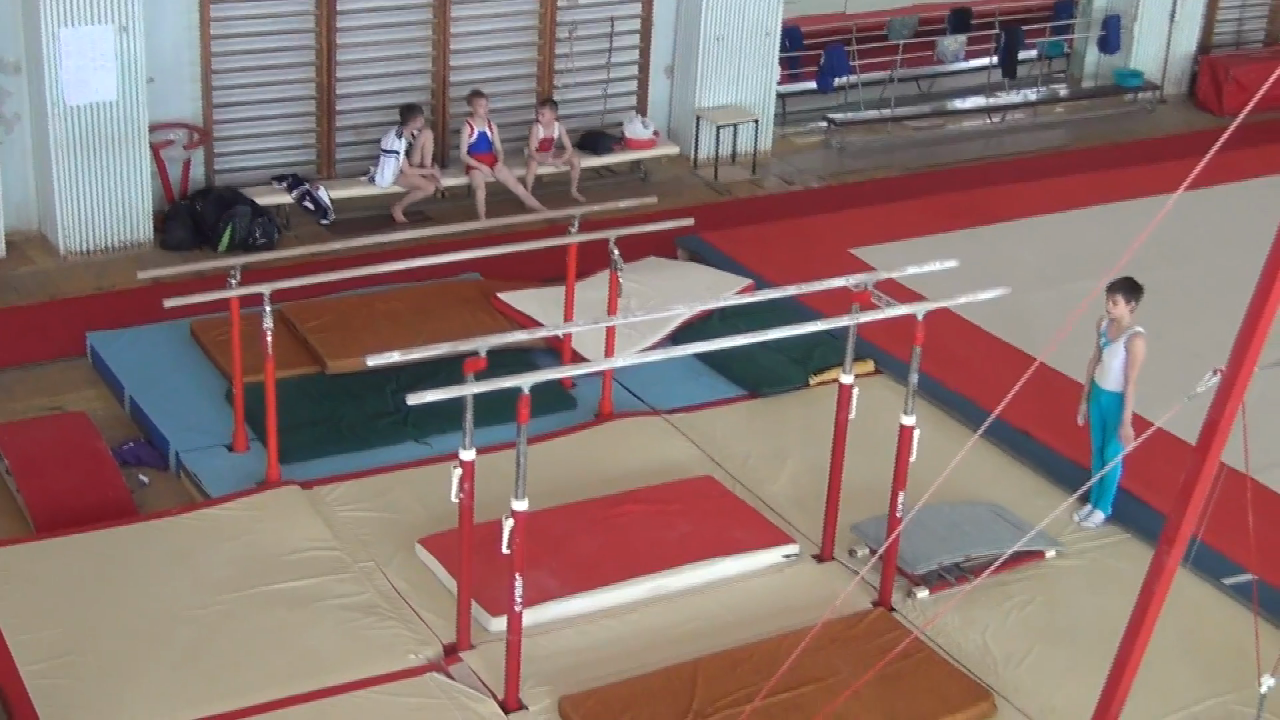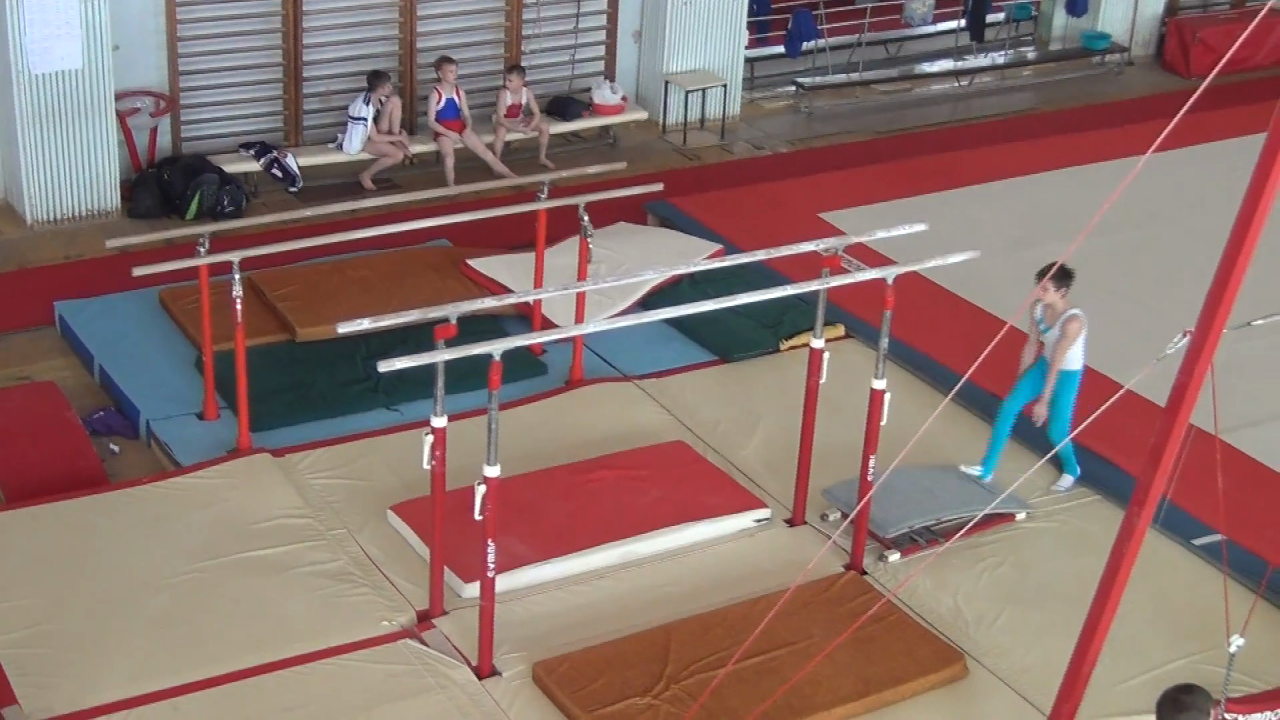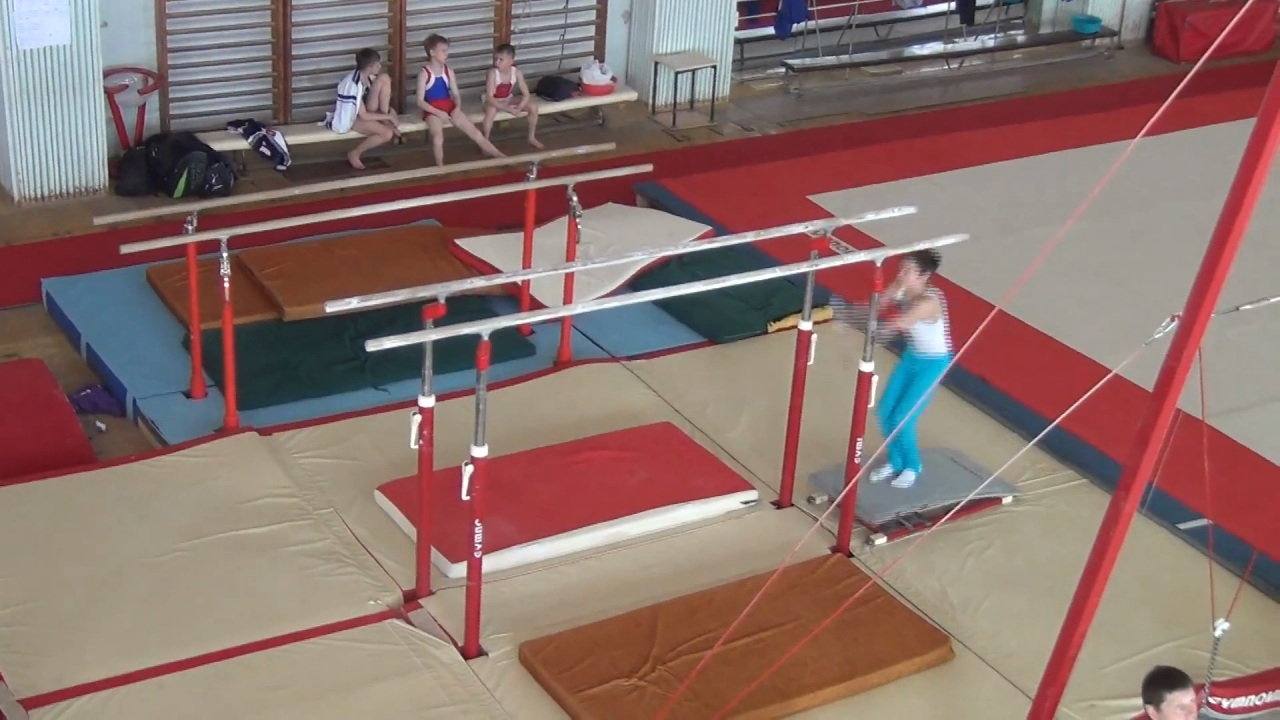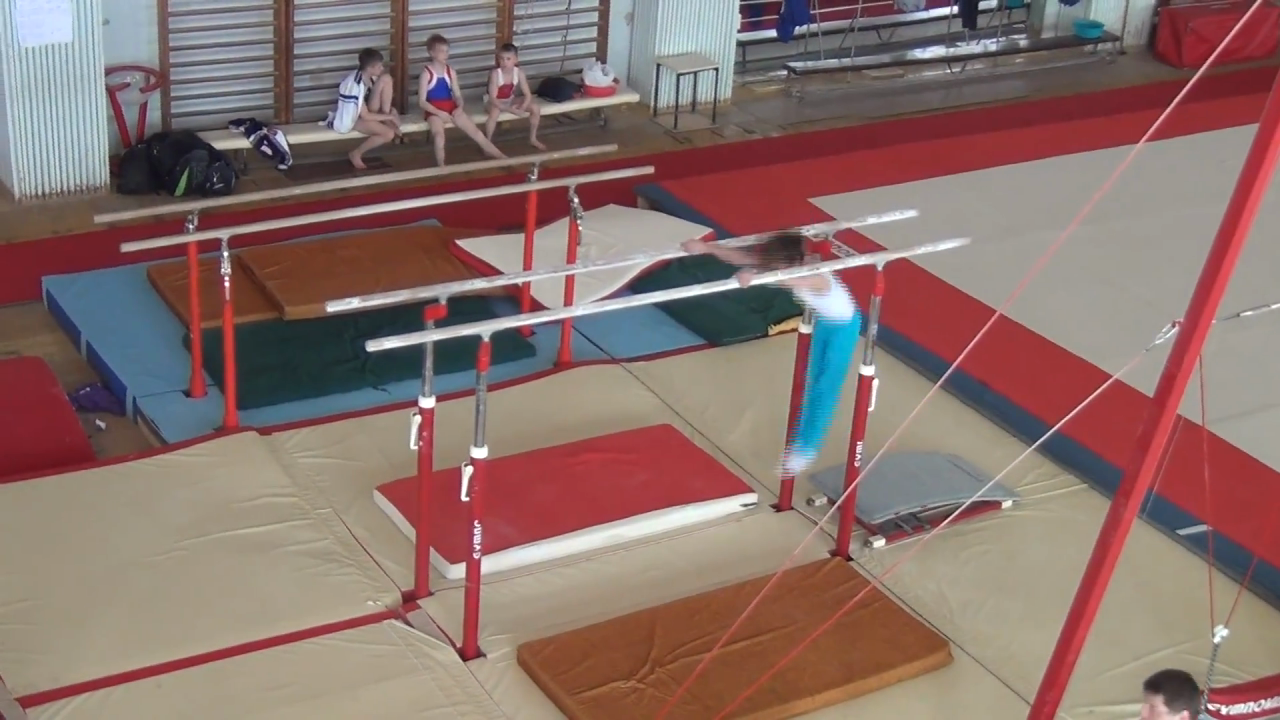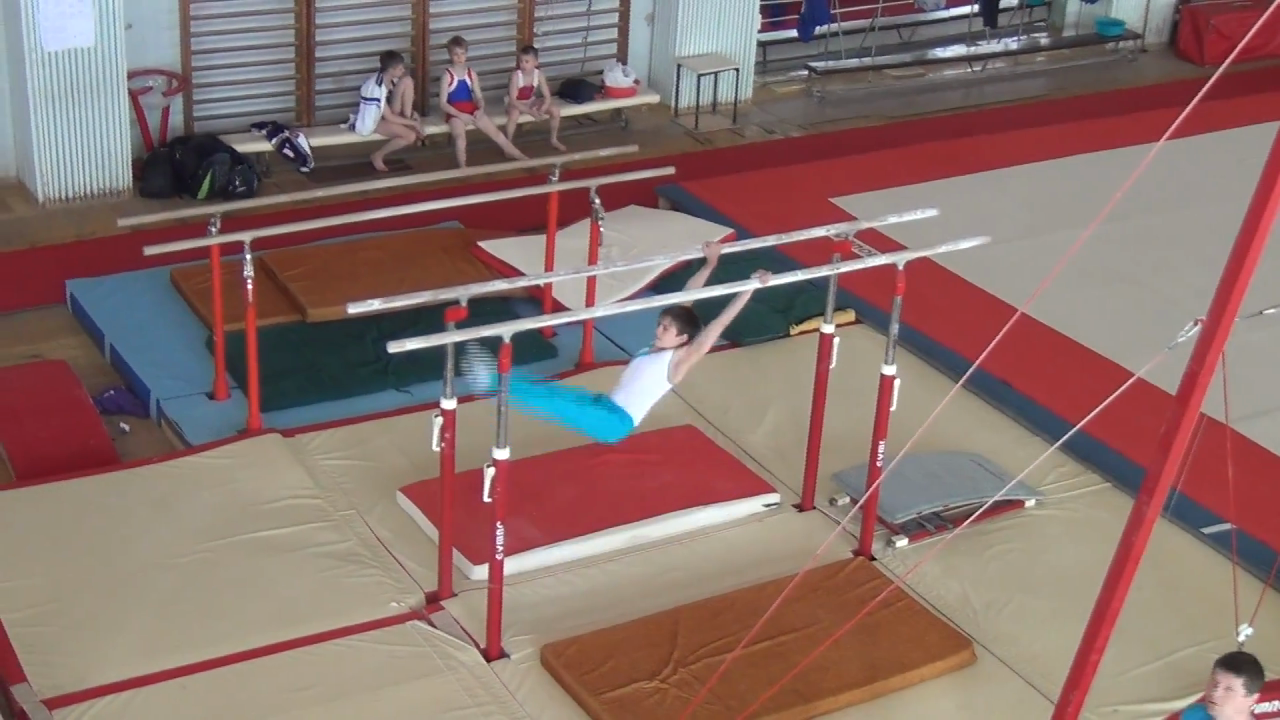
dt=0.7s
person 1, frame 1
left shoulder: (1135, 339)
right shoulder: (1103, 323)
left elbow: (1131, 382)
left wrist: (1126, 422)
right wrist: (1084, 397)
left hip: (1117, 399)
right hip: (1097, 393)
left knee: (1112, 456)
right knee: (1097, 451)
left ankle: (1103, 508)
right ankle: (1093, 501)
person 1, frame 2
left shoulder: (1073, 321)
right shoulder: (1039, 308)
left elbow: (1056, 363)
left wrist: (1043, 401)
right wrist: (1021, 376)
left hip: (1066, 375)
right hip: (1043, 366)
left knee: (1056, 429)
right knee: (1007, 409)
left ankle: (1071, 471)
right ankle: (986, 468)
person 1, frame 3
left shoulder: (929, 302)
right shoulder: (900, 291)
left elbow: (900, 321)
left hip: (933, 362)
right hip: (912, 357)
left knee: (901, 420)
right knee: (885, 413)
left ankle: (912, 467)
right ankle: (895, 463)
person 1, frame 4
left shoulder: (814, 281)
right shoulder: (781, 265)
right elbow: (746, 258)
left wrist: (755, 273)
right wrist: (706, 247)
left hip: (844, 326)
right hip: (824, 323)
left knee: (826, 389)
right knee: (814, 387)
left ankle: (805, 448)
right ankle: (801, 446)
person 1, frame 5
left shoulder: (680, 360)
right shoulder: (657, 347)
left elbow: (717, 326)
right elbow: (684, 303)
left wrist: (751, 288)
right wrist: (710, 264)
left hip: (616, 422)
right hip: (605, 405)
left knee: (564, 406)
right knee: (557, 396)
left ankle: (492, 380)
right ankle: (491, 381)
